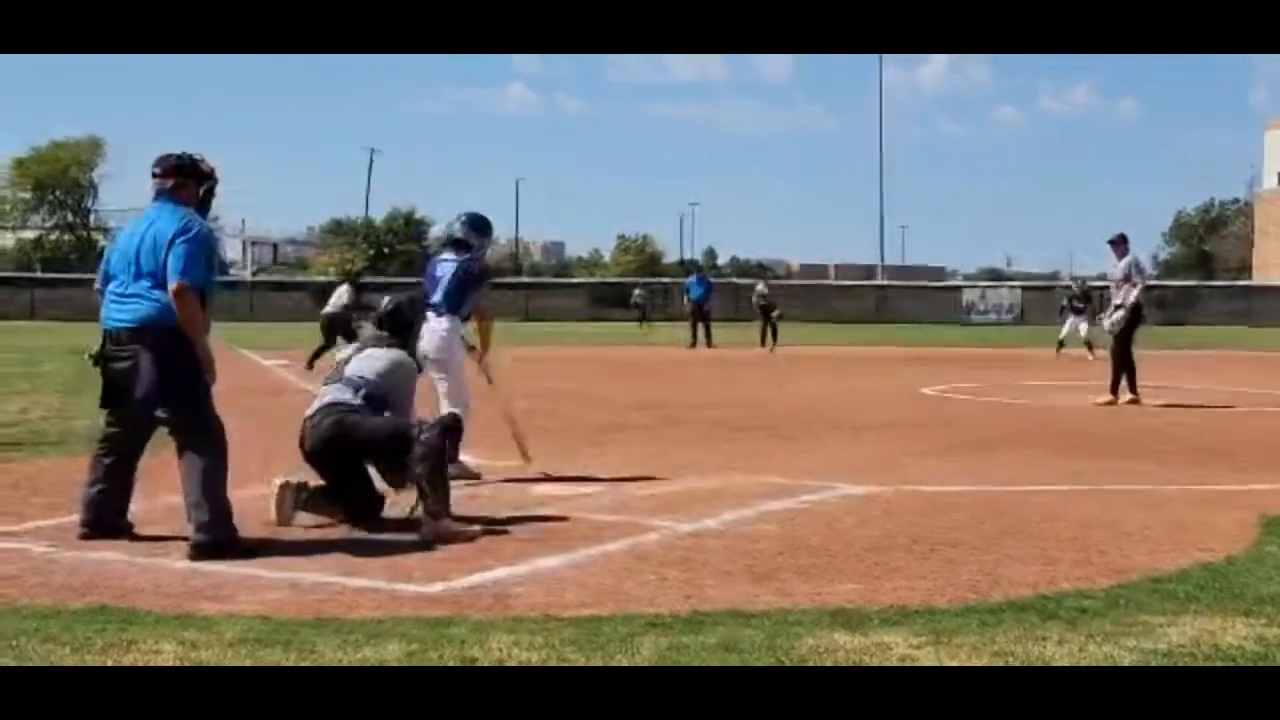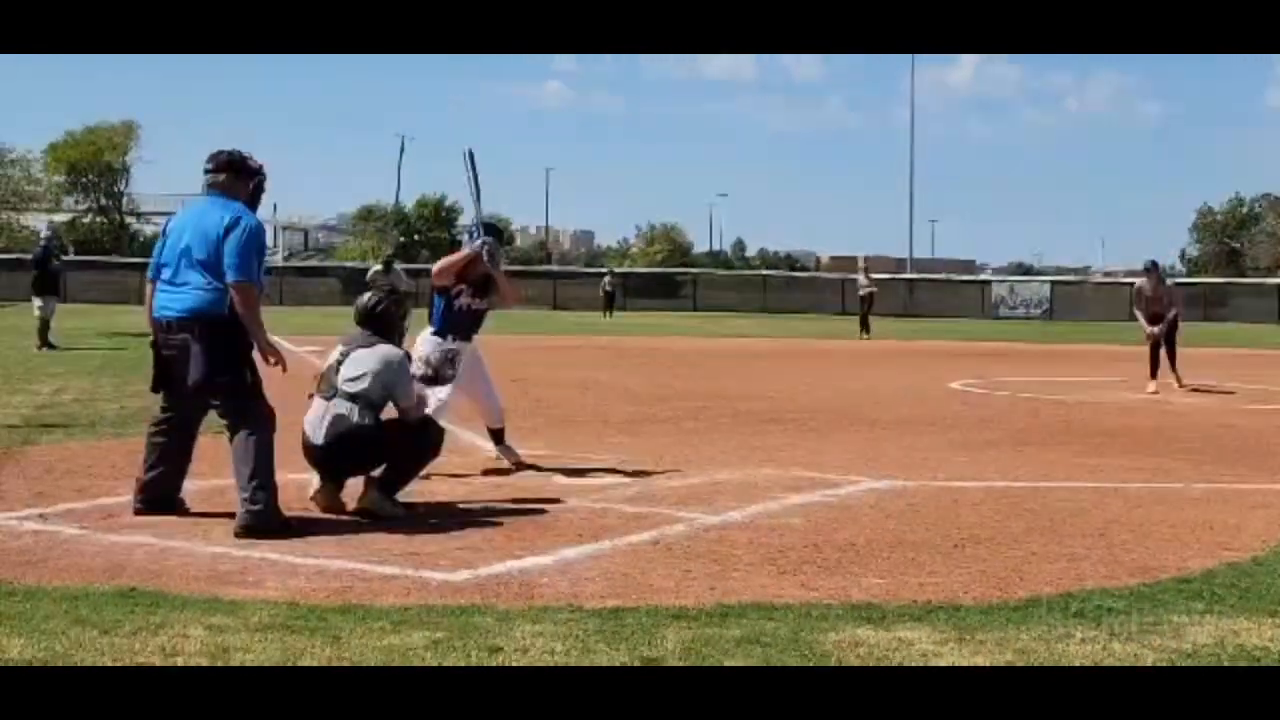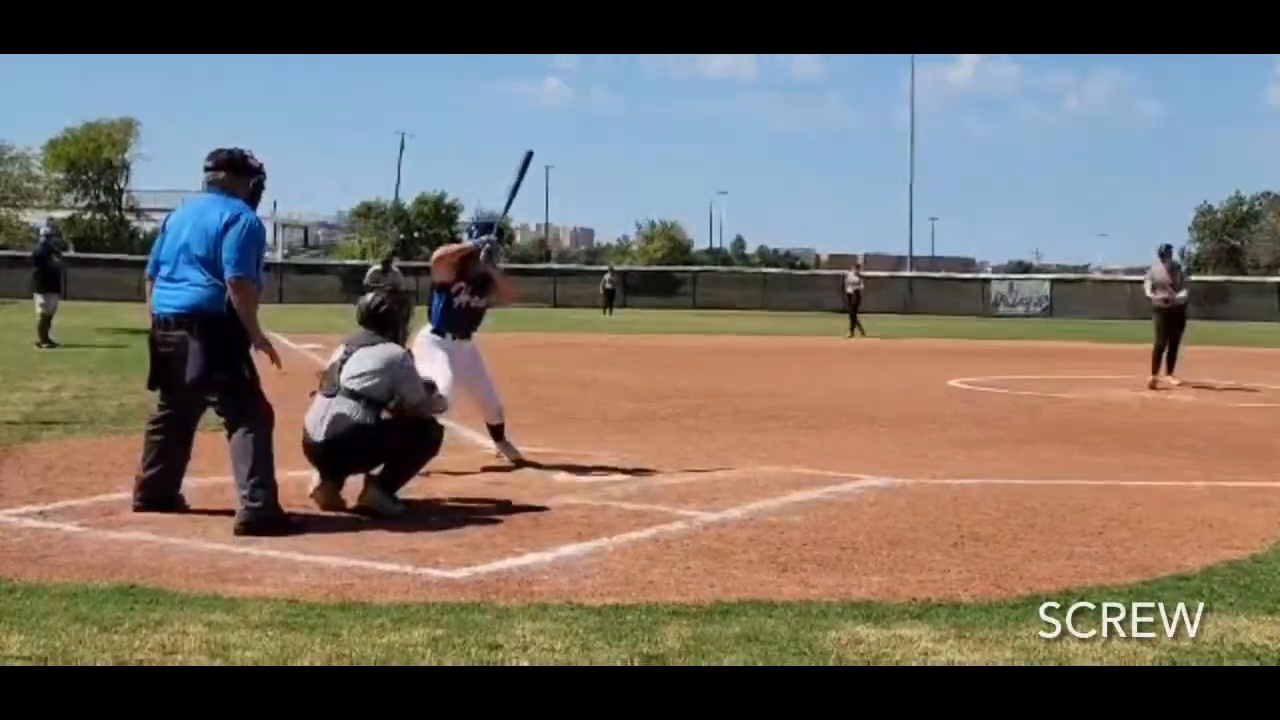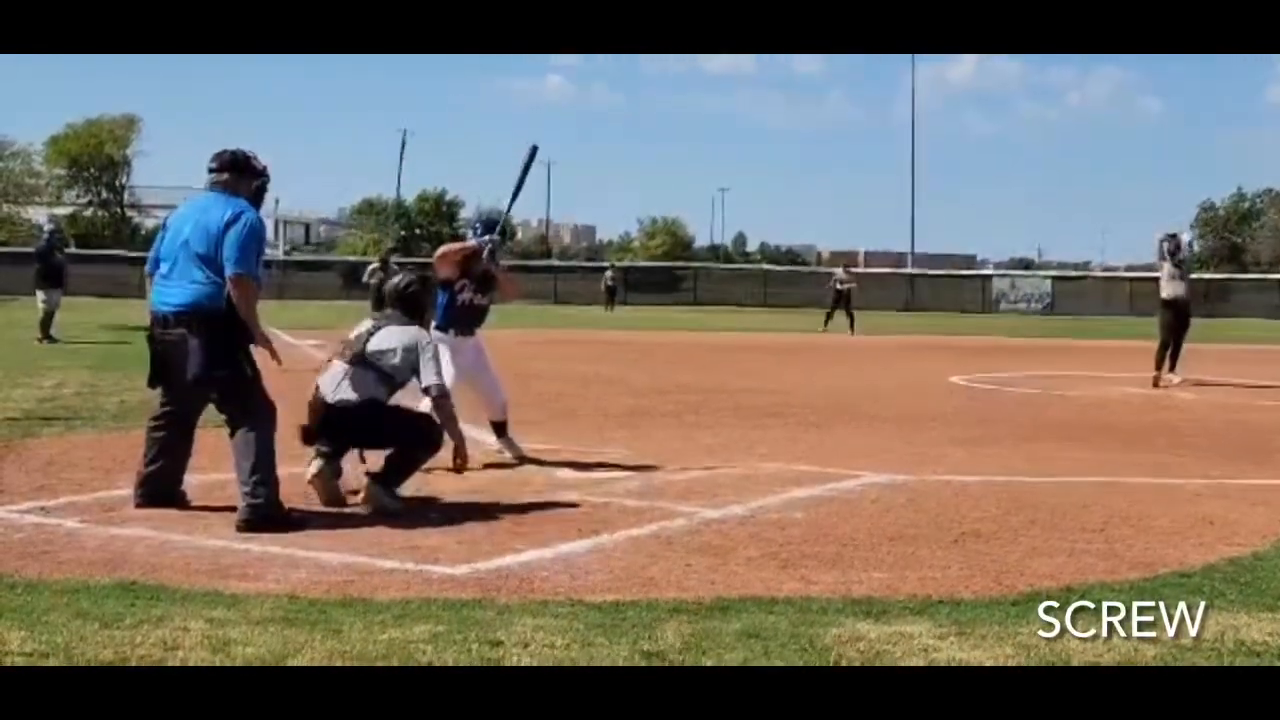
dt=0.5s
person 1, frame 1
left shoulder: (130, 228)
right shoulder: (190, 227)
left elbow: (103, 287)
right elbow: (180, 290)
right wrist: (203, 349)
left hip: (118, 342)
right hip: (162, 343)
left knee: (121, 433)
right knee: (200, 436)
left ankle: (99, 517)
right ankle: (211, 534)
person 1, frame 2
left shoulder: (180, 218)
right shoulder: (241, 221)
left elbow: (152, 280)
right elbow: (240, 287)
left wrist: (156, 331)
right wrist: (261, 340)
left hip: (171, 330)
right hip: (212, 332)
left knee: (174, 416)
right knee: (251, 419)
left ankle: (153, 494)
right ankle: (257, 512)
person 1, frame 3
left shoulder: (179, 214)
right shoulder: (240, 217)
left elbow: (152, 276)
right elbow: (238, 283)
left wrist: (161, 327)
right wrist: (255, 334)
left hip: (168, 328)
right hip: (210, 330)
left knee: (173, 413)
right knee: (249, 416)
left ankle: (153, 491)
right ankle: (257, 509)
person 1, frame 4
left shoulder: (180, 212)
right shoulder: (242, 215)
left elbow: (151, 271)
right elbow: (238, 280)
right wrist: (255, 330)
left hip: (166, 324)
right hip: (210, 327)
left knee: (174, 409)
right knee: (251, 413)
left ankle: (154, 487)
right ankle: (258, 506)
person 2, frame 1
left shoulder: (435, 262)
right shoulder: (476, 267)
right elbow: (482, 314)
left wrist: (462, 344)
right wrist: (484, 350)
left hip: (423, 331)
right hip: (441, 334)
left knee: (457, 398)
right knee: (456, 406)
left ankle: (450, 460)
person 2, frame 2
left shoulder: (488, 280)
right shoulder: (453, 271)
left elbow: (509, 298)
right elbow: (437, 271)
left wrist: (494, 269)
right wrist: (473, 251)
left hip: (465, 346)
right hip: (436, 344)
left knee: (490, 401)
right knee: (441, 397)
left ankle: (501, 446)
person 2, frame 3
left shoulder: (487, 278)
right shoulder: (450, 270)
left elbow: (508, 297)
right elbow: (438, 256)
left wrist: (492, 269)
right wrist: (475, 244)
left hip: (465, 344)
right hip: (435, 342)
left knee: (490, 397)
right knee: (440, 392)
left ankle: (501, 443)
person 2, frame 4
left shoulder: (489, 275)
right shoulder: (454, 267)
left elbow: (509, 292)
right elbow: (440, 255)
left wrist: (493, 267)
right wrist: (477, 243)
left hip: (469, 341)
right hip: (440, 339)
left knee: (494, 393)
right knee: (442, 387)
left ankle: (504, 439)
person 3, frame 1
left shoulder: (355, 348)
right shoulder: (401, 360)
right elbow: (402, 422)
left hip: (313, 434)
right hip: (337, 427)
left knee: (367, 510)
right knee: (426, 436)
left ankle: (297, 494)
right ankle: (436, 520)
person 3, frame 2
left shoulder: (344, 348)
right shoulder: (392, 355)
right elbow: (410, 415)
right wrist: (419, 400)
left hip: (313, 446)
right hip: (342, 446)
right knee: (429, 431)
left ankle: (329, 482)
right ankle: (379, 492)
person 3, frame 3
left shoulder: (346, 347)
right shoulder: (396, 354)
right elbow: (421, 407)
left wrist: (396, 406)
right wrist: (437, 403)
left hip: (313, 445)
right hip: (345, 445)
left knee: (374, 424)
right knee: (430, 431)
left ankle: (328, 480)
right ankle: (378, 490)
person 3, frame 4
left shoulder: (368, 324)
right shoulder: (420, 338)
right elbow: (438, 394)
right wrist: (459, 440)
left hip: (321, 408)
right hip: (353, 412)
right knee: (428, 432)
left ankle: (325, 461)
right ankle: (381, 486)
